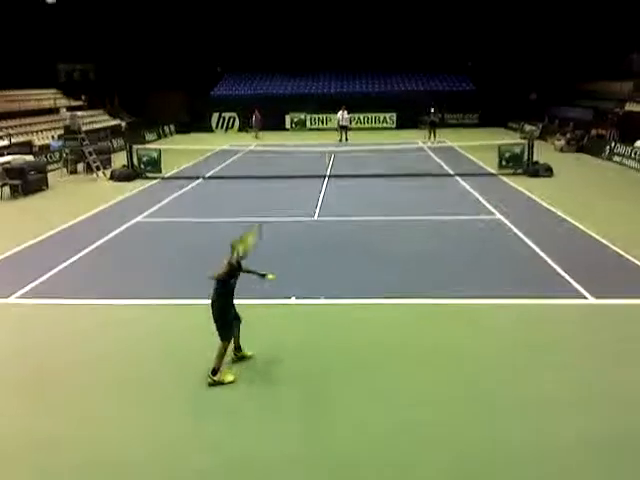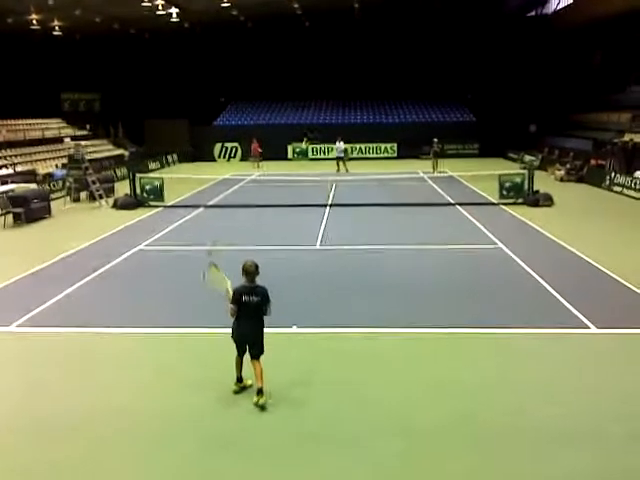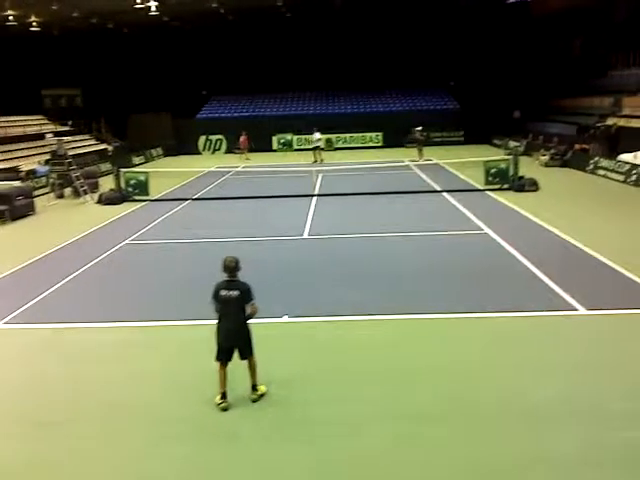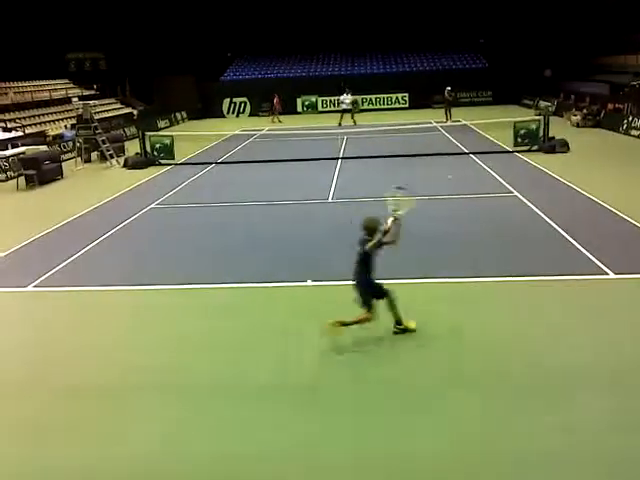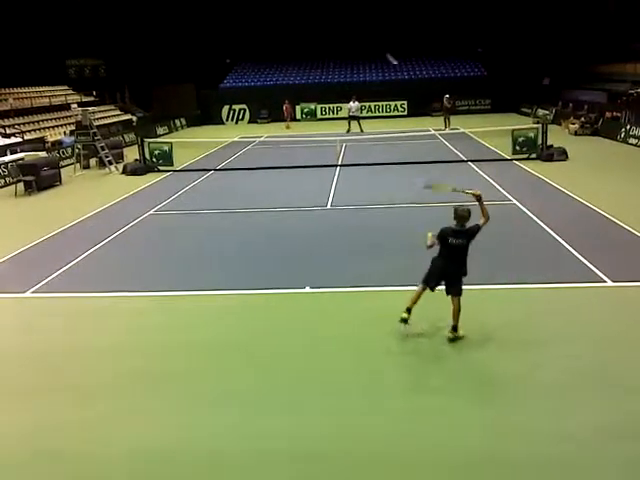
dt=1s
person 1, frame 1
left shoulder: (236, 264)
right shoulder: (229, 266)
left elbow: (242, 269)
right elbow: (214, 277)
left wrist: (259, 274)
right wrist: (223, 271)
left hip: (226, 302)
right hip: (221, 305)
left knee: (236, 323)
right knee: (227, 338)
left ankle: (238, 352)
right ankle: (215, 375)
person 1, frame 2
left shoulder: (237, 291)
right shoulder: (263, 291)
left elbow: (232, 313)
right elbow: (266, 312)
left hip: (240, 330)
right hip: (256, 330)
left knee: (239, 356)
right knee: (255, 359)
left ankle: (239, 382)
right ankle: (260, 394)
person 1, frame 3
left shoulder: (219, 287)
right shoulder: (244, 287)
left elbow: (217, 309)
right elbow: (253, 311)
right wrist: (244, 317)
left hip: (224, 330)
right hip: (241, 329)
left knee: (222, 363)
right knee: (250, 357)
left ankle: (223, 397)
right ankle: (255, 390)
person 1, frame 4
left shoulder: (367, 240)
right shoulder: (366, 242)
left elbow: (392, 240)
right elbow: (371, 248)
left wrist: (393, 225)
right wrist: (384, 232)
left hip: (366, 279)
right hip: (363, 281)
left knee: (388, 295)
right knee: (369, 315)
left ankle: (399, 325)
right ankle: (337, 324)
person 1, frame 5
left shoulder: (445, 231)
right shoulder: (470, 233)
left elbow: (430, 245)
right elbow: (485, 219)
left wrist: (429, 237)
right wrist: (480, 201)
left hip: (439, 265)
right hip: (456, 270)
left knee: (423, 287)
right knee: (456, 298)
left ankle: (407, 313)
right ankle: (454, 331)
